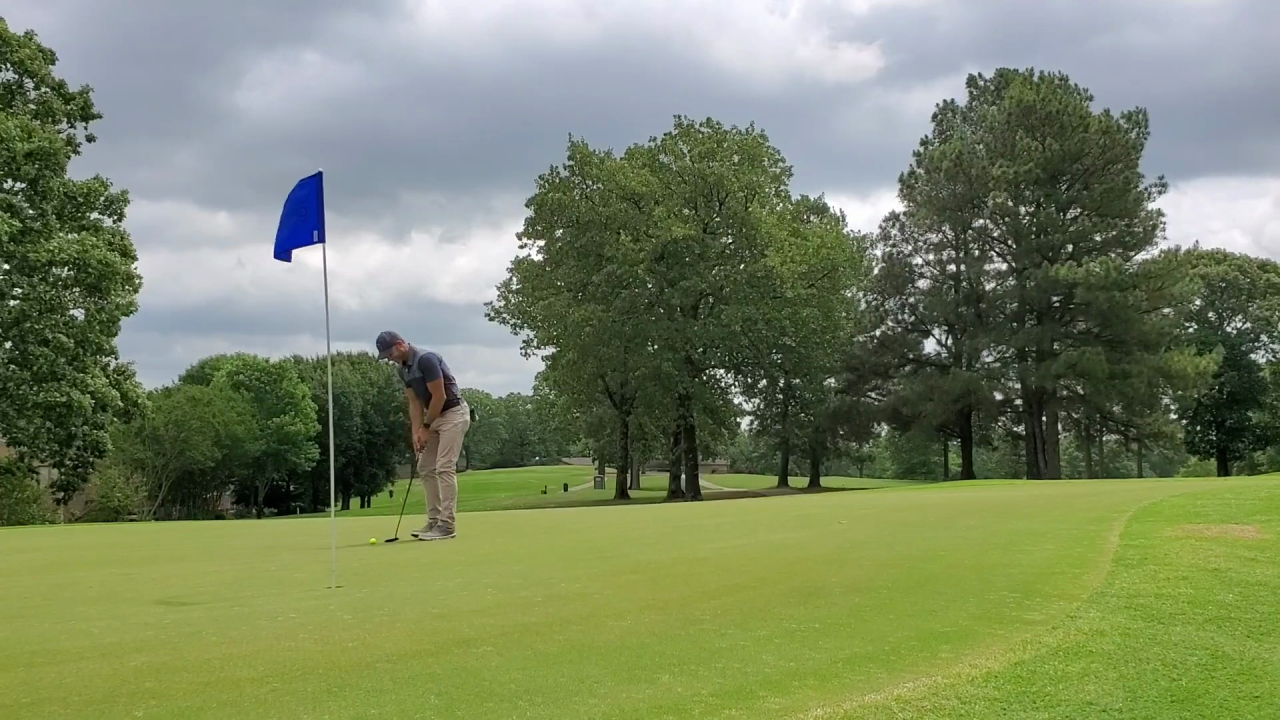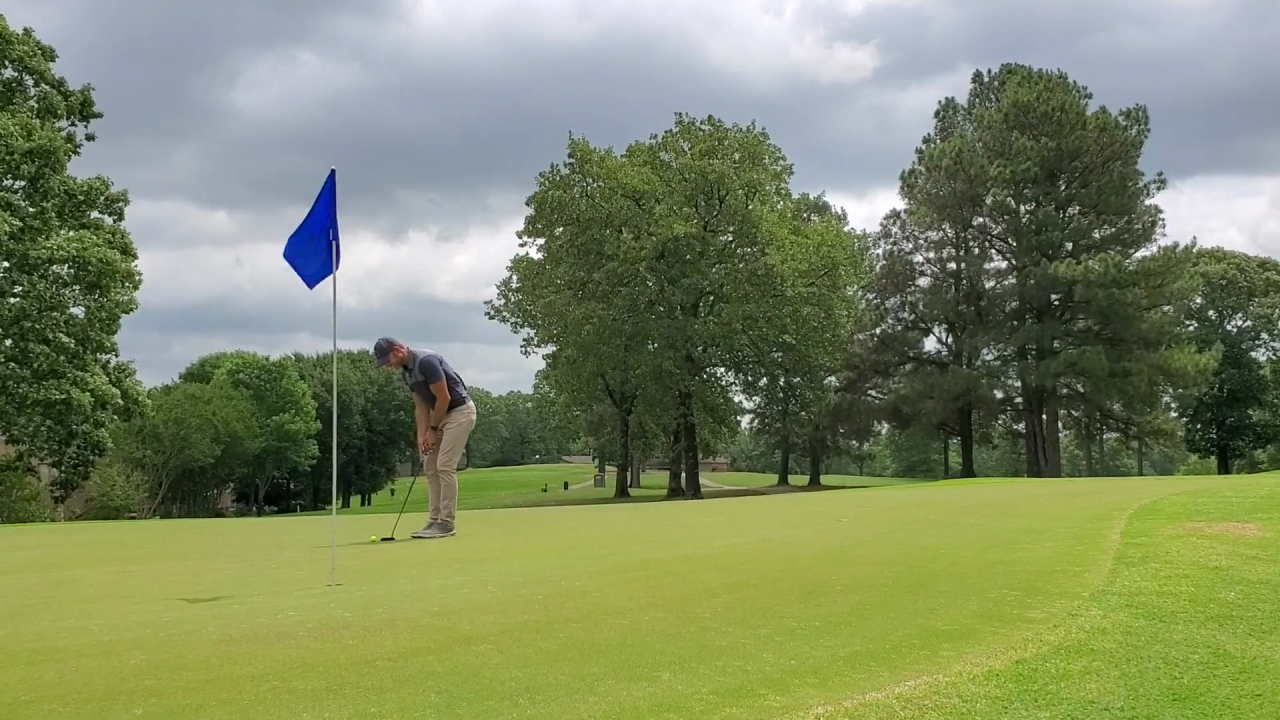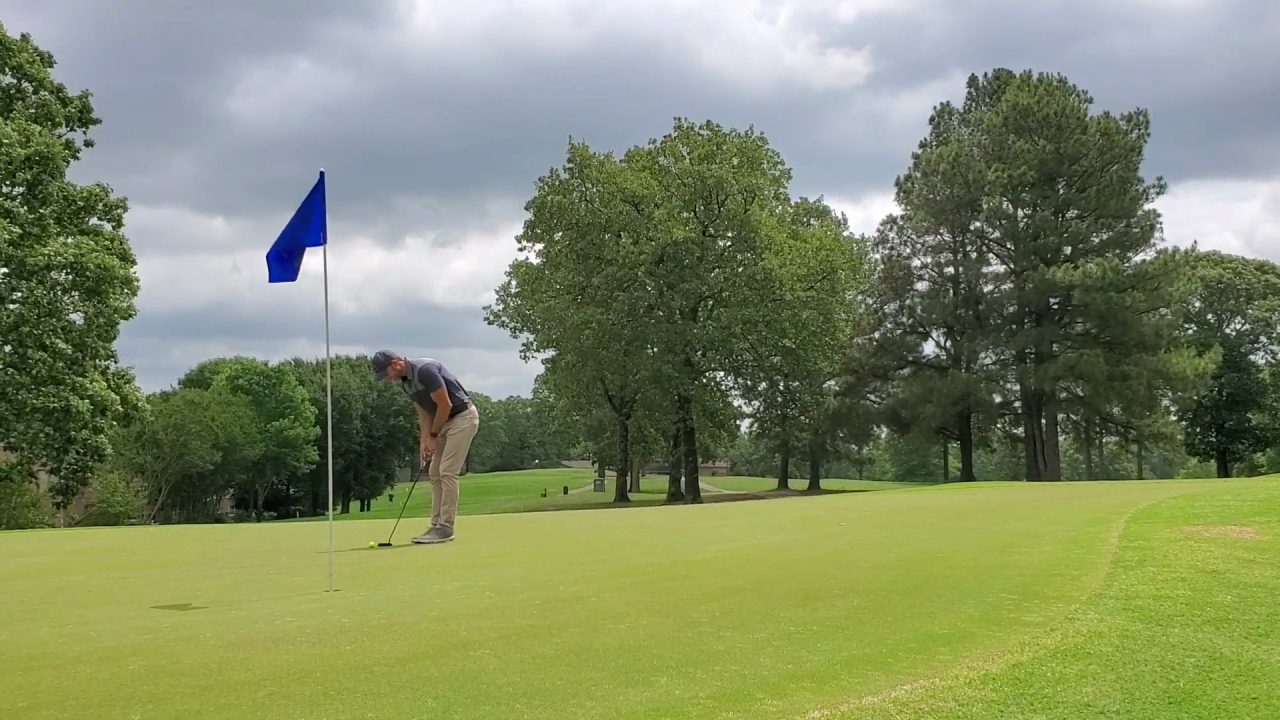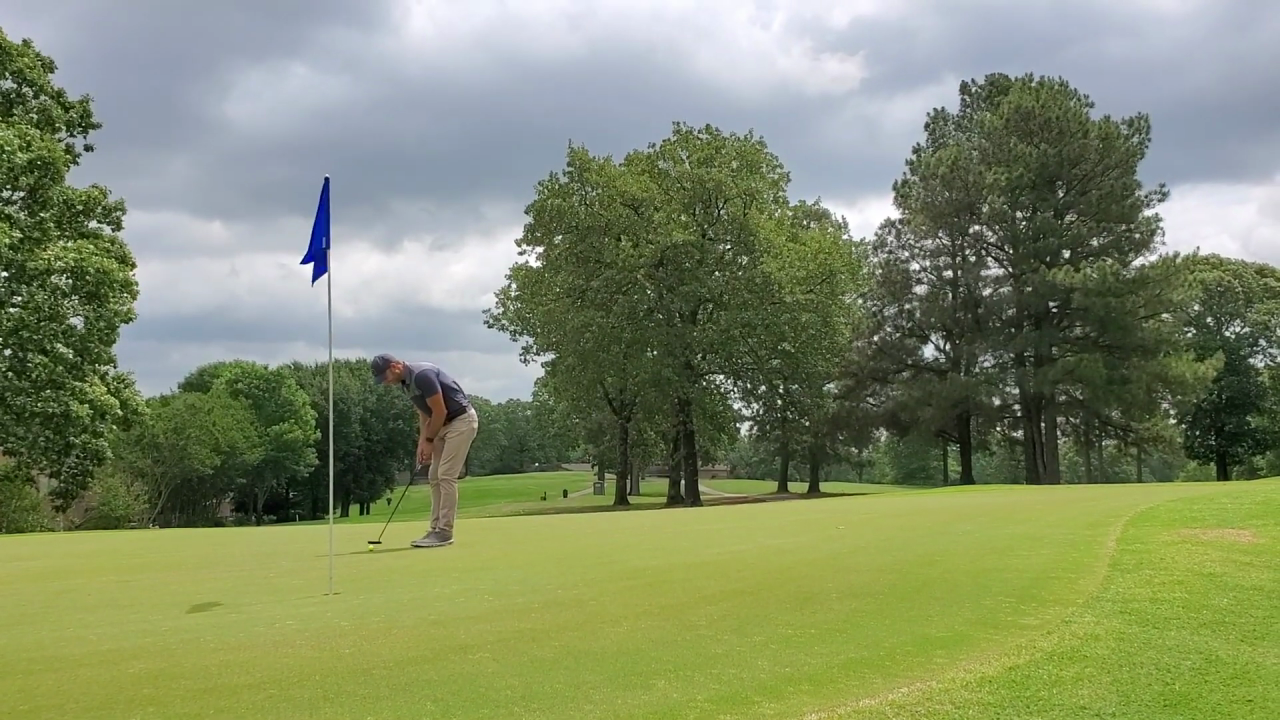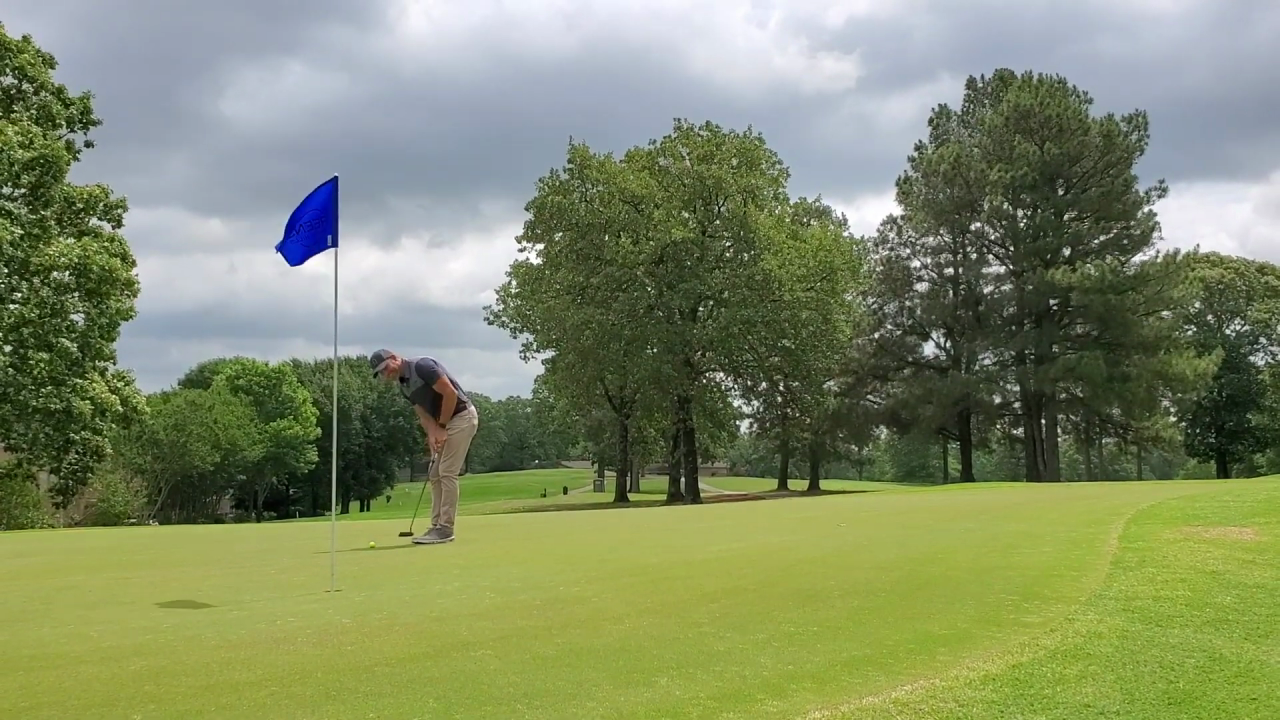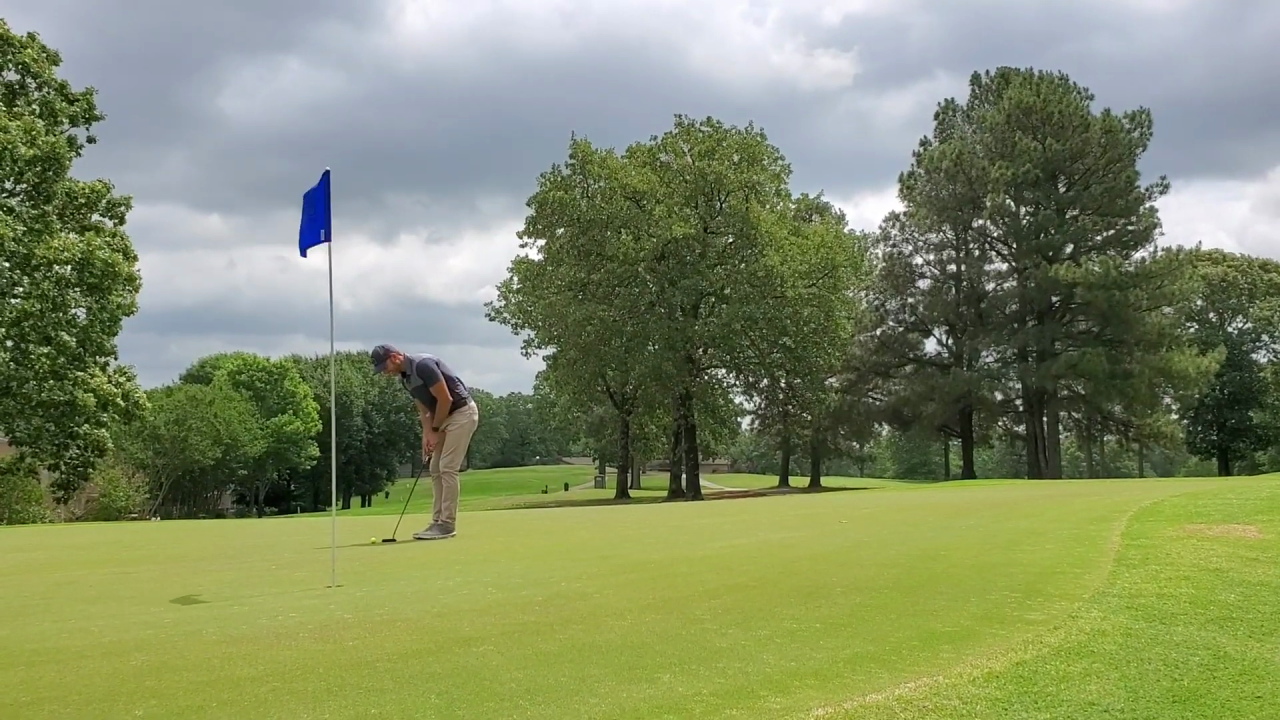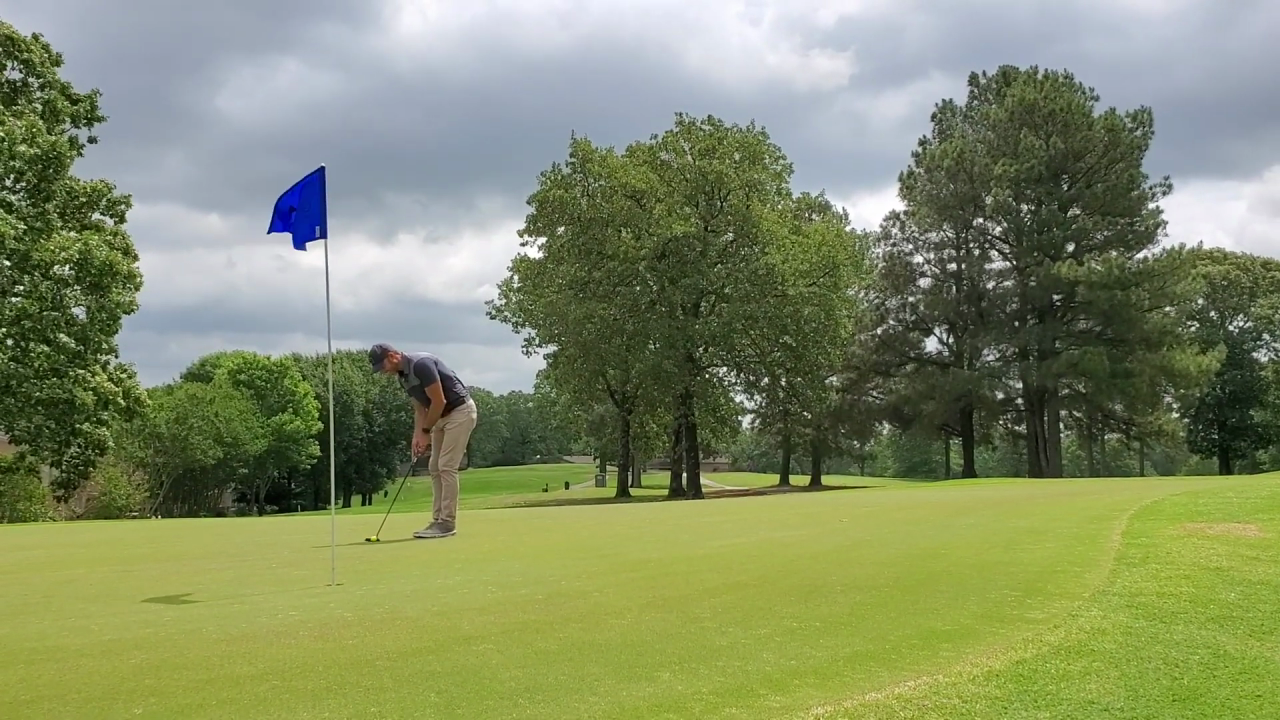
dt=0.7s
person 1, frame 1
left shoulder: (426, 359)
right shoulder: (403, 369)
left elbow: (439, 397)
right elbow: (414, 402)
left wrist: (425, 427)
right wrist: (416, 432)
left hip: (453, 414)
right hip: (435, 417)
left knee: (445, 467)
right knee: (425, 468)
left ankle: (447, 525)
right ankle: (435, 520)
person 1, frame 2
left shoulder: (426, 361)
right shoulder: (406, 372)
left elbow: (444, 398)
right elbow: (421, 406)
left wrist: (433, 430)
right wrist: (421, 435)
left hip: (460, 412)
right hip: (443, 414)
left knee: (445, 466)
right knee: (431, 467)
left ankle: (447, 523)
right ankle: (435, 520)
person 1, frame 3
left shoulder: (425, 369)
right shoulder: (405, 382)
left elbow: (445, 405)
right elbow: (424, 413)
left wrist: (433, 436)
right wrist: (424, 441)
left hip: (462, 417)
right hip: (445, 421)
left knee: (448, 472)
right knee: (436, 474)
left ankle: (446, 528)
right ankle: (436, 526)
person 1, frame 4
left shoulder: (422, 375)
right shoulder: (405, 384)
left elbow: (440, 411)
right elbow: (425, 414)
left wrist: (429, 441)
right wrist: (422, 442)
left hip: (461, 420)
right hip: (445, 424)
left knee: (446, 476)
right knee: (435, 477)
left ankle: (445, 532)
right ankle: (436, 529)
person 1, frame 5
left shoulder: (422, 365)
right shoulder: (403, 386)
left elbow: (451, 393)
right elbow: (424, 415)
left wrist: (441, 427)
right wrist: (432, 435)
left hip: (461, 417)
right hip: (444, 421)
left knee: (448, 472)
right knee: (435, 474)
left ankle: (446, 528)
right ankle: (437, 526)
person 1, frame 6
left shoulder: (423, 365)
right shoulder: (404, 378)
left elbow: (445, 399)
right elbow: (424, 409)
left wrist: (435, 430)
right wrist: (426, 435)
left hip: (461, 413)
right hip: (445, 417)
left knee: (448, 468)
right knee: (436, 470)
left ankle: (447, 524)
right ankle: (438, 521)
person 1, frame 7
left shoulder: (420, 364)
right shoulder: (403, 377)
left elbow: (439, 401)
right elbow: (420, 409)
left wrist: (425, 432)
right wrist: (416, 436)
left hip: (460, 411)
right hip: (443, 416)
left knee: (447, 466)
right knee: (435, 468)
left ankle: (447, 523)
right ankle: (438, 520)
